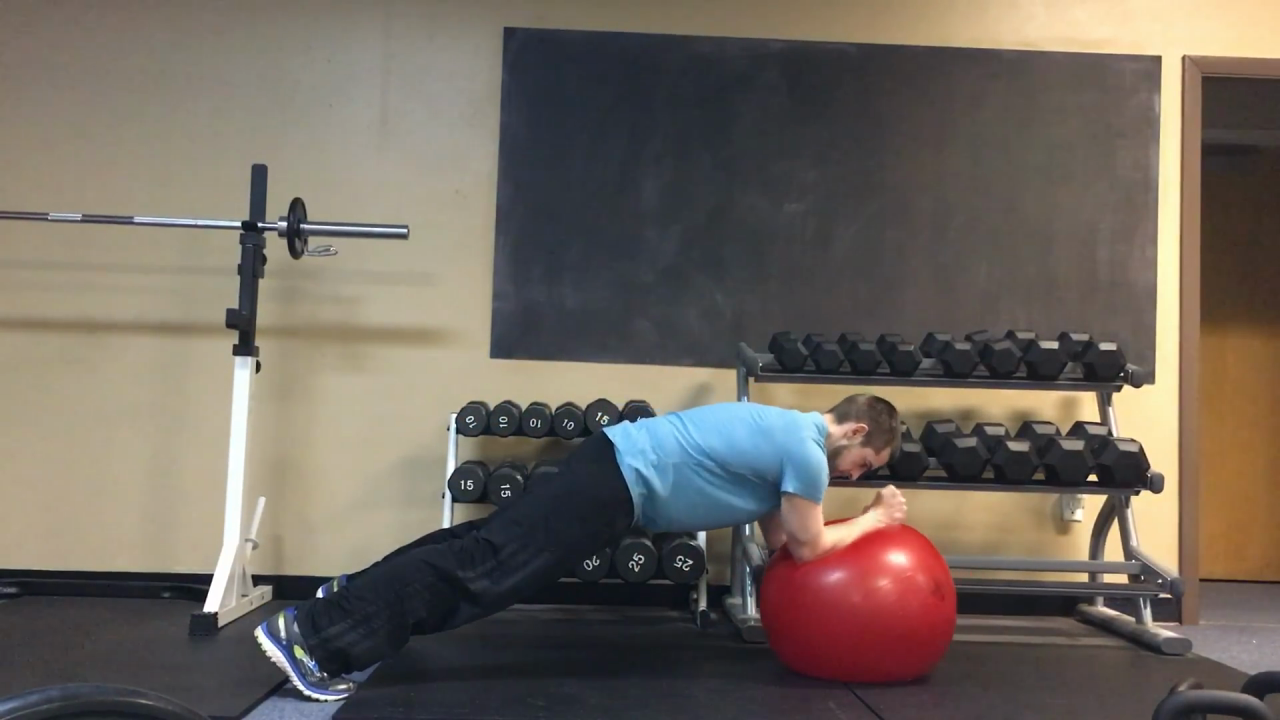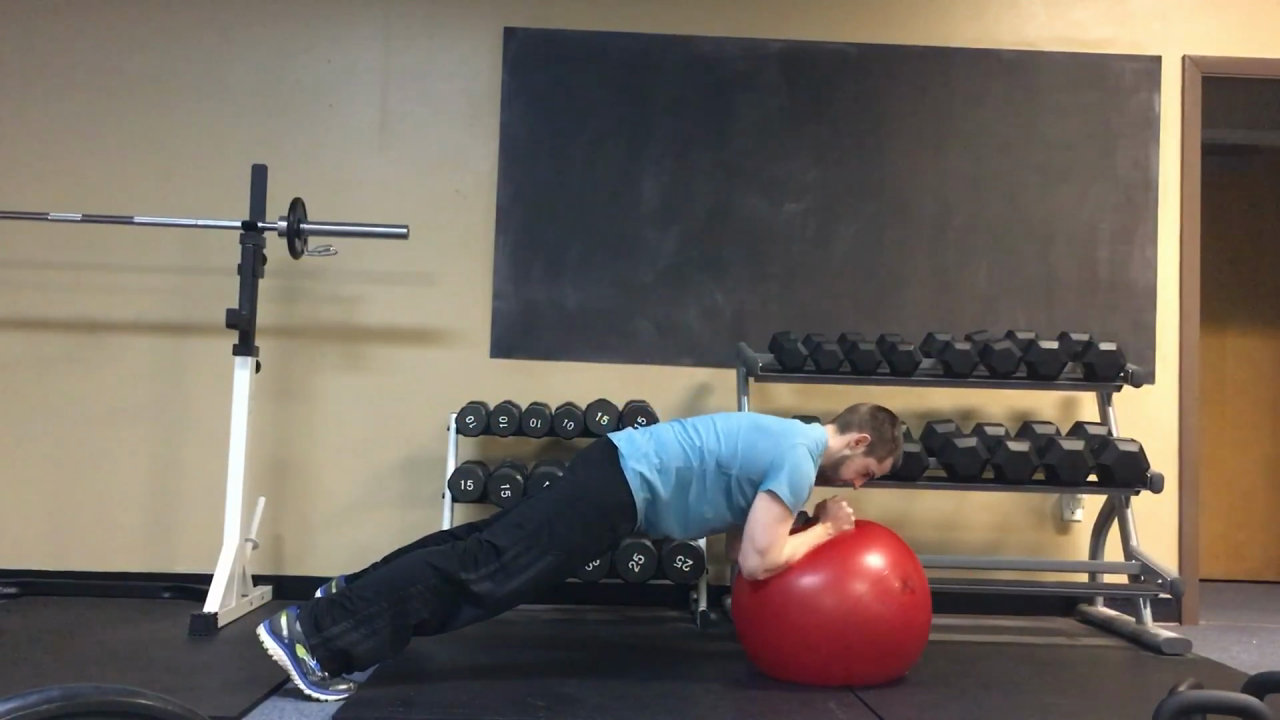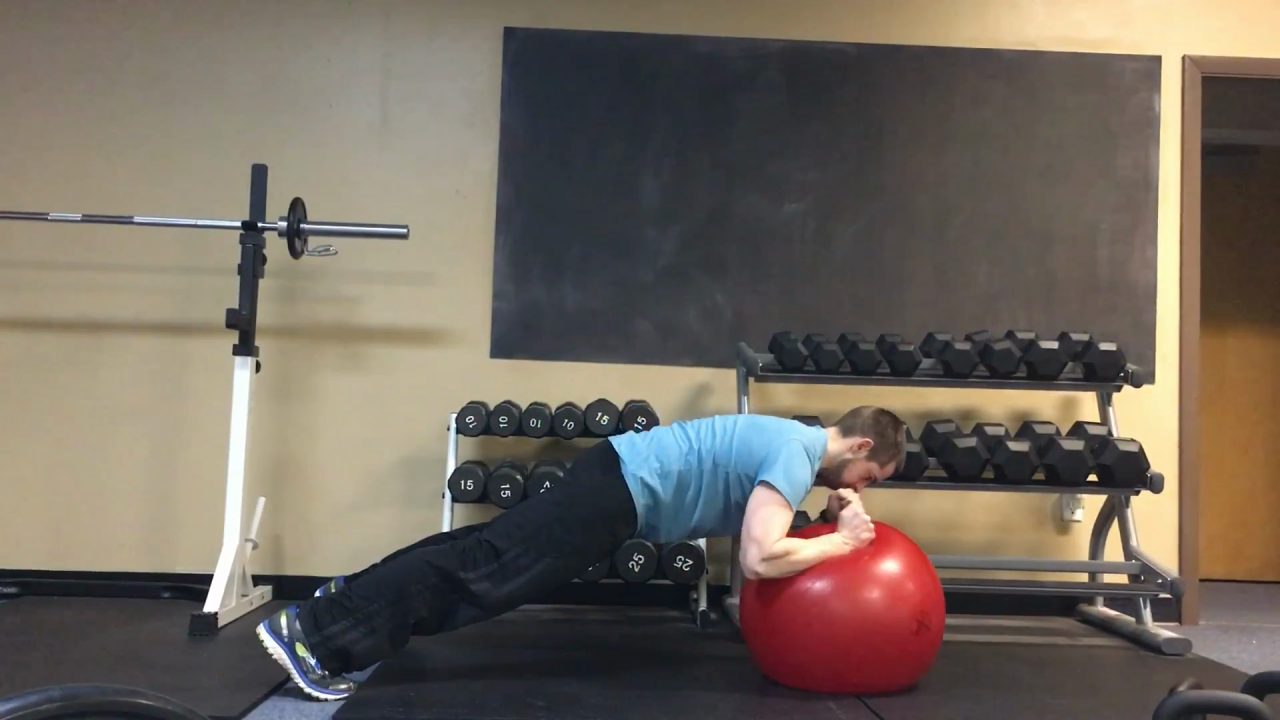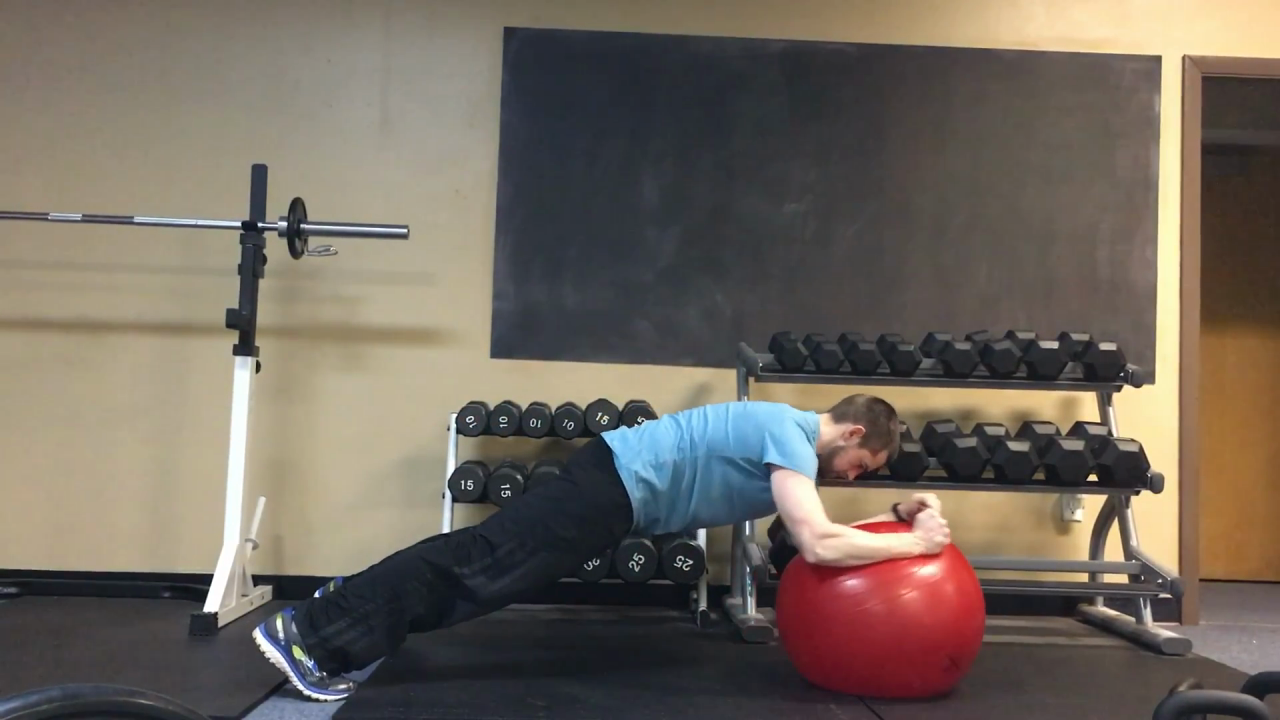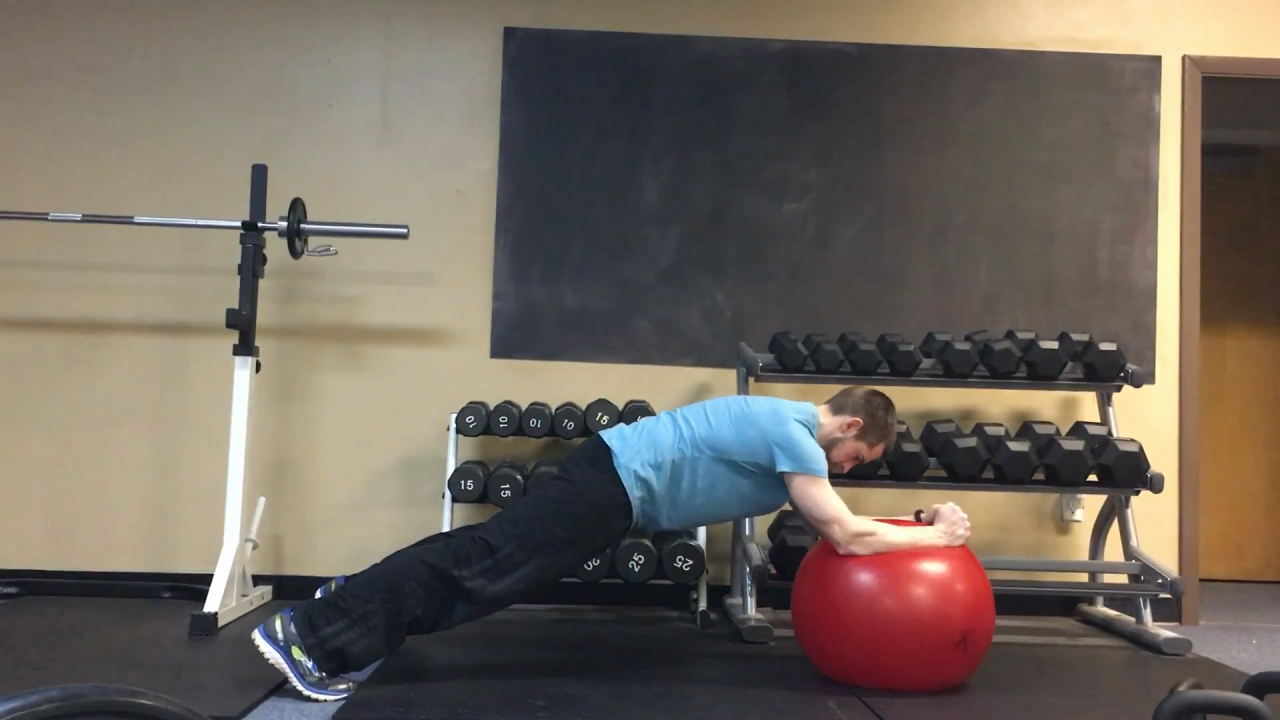
dt=0.4s
person 1, frame 1
left shoulder: (787, 432)
right shoulder: (806, 450)
left elbow: (781, 536)
right elbow: (809, 550)
left wrist: (865, 517)
right wrist: (876, 520)
left hip: (611, 463)
right hip: (617, 484)
left knee: (481, 549)
right knee: (481, 569)
left ankle: (349, 598)
right ankle: (309, 635)
person 1, frame 2
left shoulder: (788, 442)
right shoulder: (798, 458)
left elbow: (743, 536)
right elbow: (758, 563)
left wrist: (809, 524)
right wrist: (824, 530)
left hip: (615, 470)
right hip: (619, 489)
left knee: (483, 549)
right knee: (483, 571)
left ankle: (349, 596)
right ankle: (310, 633)
person 1, frame 3
left shoulder: (792, 443)
right shoulder: (795, 456)
left elbow: (758, 533)
right elbow: (761, 558)
left wrist: (832, 516)
right wrist: (842, 542)
left hip: (616, 476)
right hip: (617, 492)
left knee: (482, 554)
right knee: (481, 572)
left ankle: (345, 601)
right ankle: (309, 632)
person 1, frame 4
left shoulder: (788, 433)
right shoulder: (791, 439)
left elbow: (816, 530)
right elbow: (819, 546)
left wrist: (896, 514)
right wrist: (915, 545)
left hip: (614, 478)
right hip: (615, 486)
left knee: (477, 554)
right knee: (476, 568)
left ankle: (343, 602)
right ankle: (307, 634)
person 1, frame 5
left shoulder: (790, 430)
right shoulder: (795, 436)
left elbow: (835, 525)
right elbow: (847, 537)
left wrist: (917, 521)
right wrist: (935, 537)
left hip: (613, 475)
right hip: (615, 486)
left knee: (478, 554)
right knee: (478, 569)
left ankle: (342, 605)
right ankle: (306, 635)
